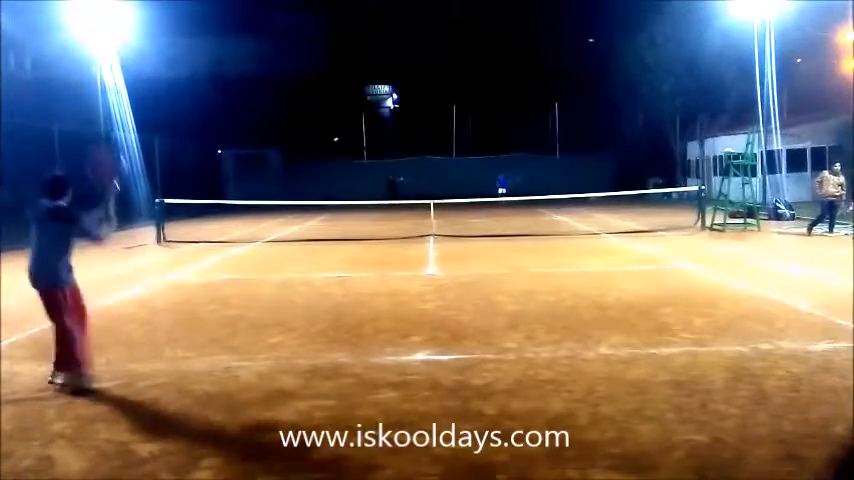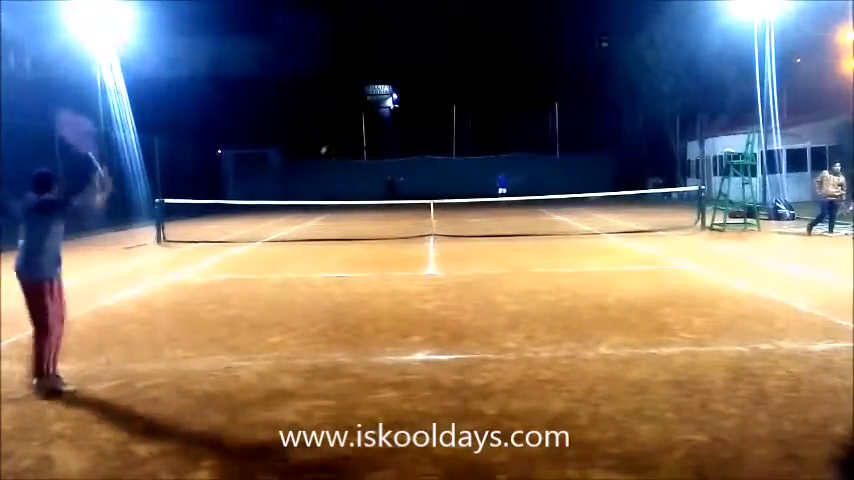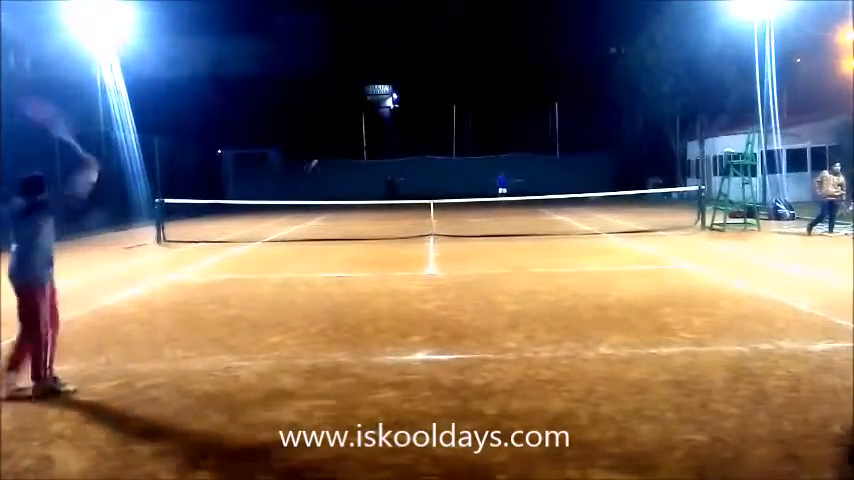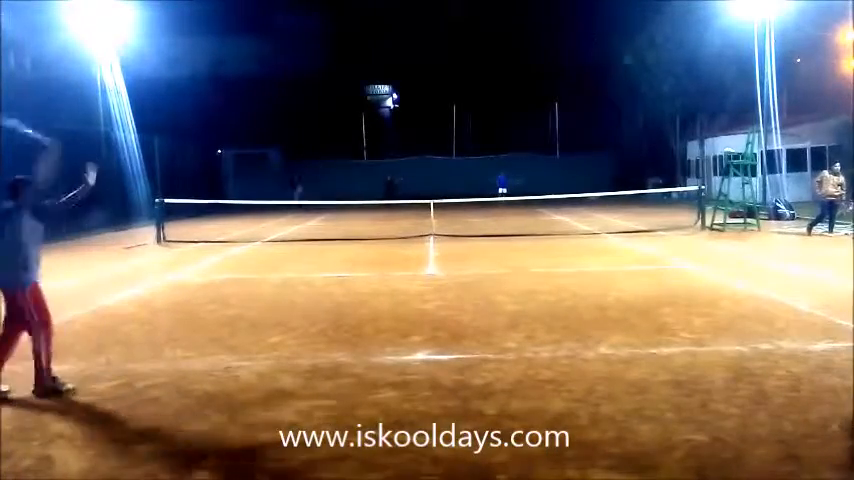
dt=0.1s
person 1, frame 1
left shoulder: (43, 211)
right shoulder: (64, 213)
right elbow: (96, 235)
left wrist: (100, 215)
right wrist: (108, 219)
left hip: (39, 275)
right hip: (57, 277)
left knee: (64, 324)
right knee: (75, 321)
left ankle: (60, 371)
right ankle: (77, 376)
person 1, frame 2
left shoulder: (31, 205)
right shoulder: (52, 204)
left elbow: (74, 207)
right elbow: (85, 204)
left wrist: (96, 188)
right wrist: (99, 186)
left hip: (26, 270)
right hip: (43, 272)
left knee: (43, 323)
right knee: (51, 323)
left ankle: (42, 375)
right ankle: (47, 379)
person 1, frame 3
left shoulder: (23, 209)
right shoulder: (37, 208)
right elbow: (73, 192)
left wrist: (88, 178)
right wrist: (88, 171)
left hip: (22, 275)
right hip: (36, 277)
left knee: (30, 327)
right knee: (45, 327)
left ankle: (11, 375)
right ankle: (44, 381)
person 1, frame 4
left shoulder: (28, 212)
left elbow: (59, 205)
left wrist: (86, 184)
right hip: (21, 279)
right knee: (41, 326)
right ankle: (45, 381)
